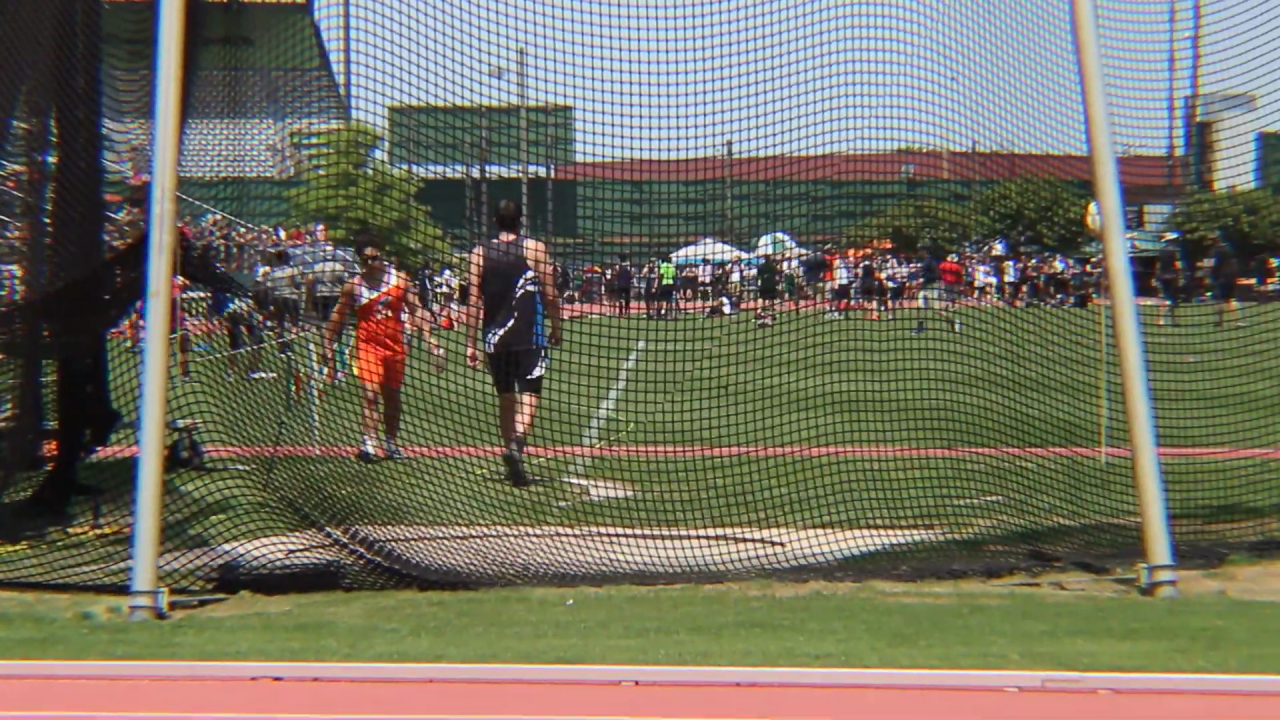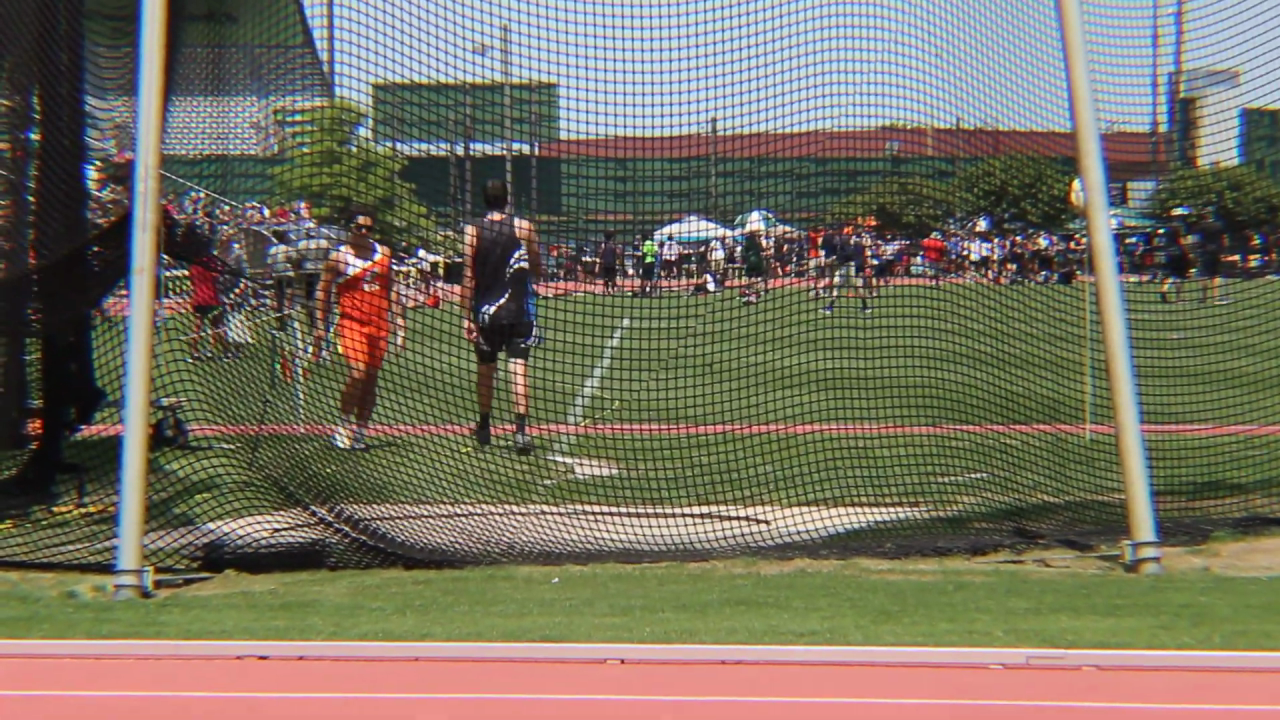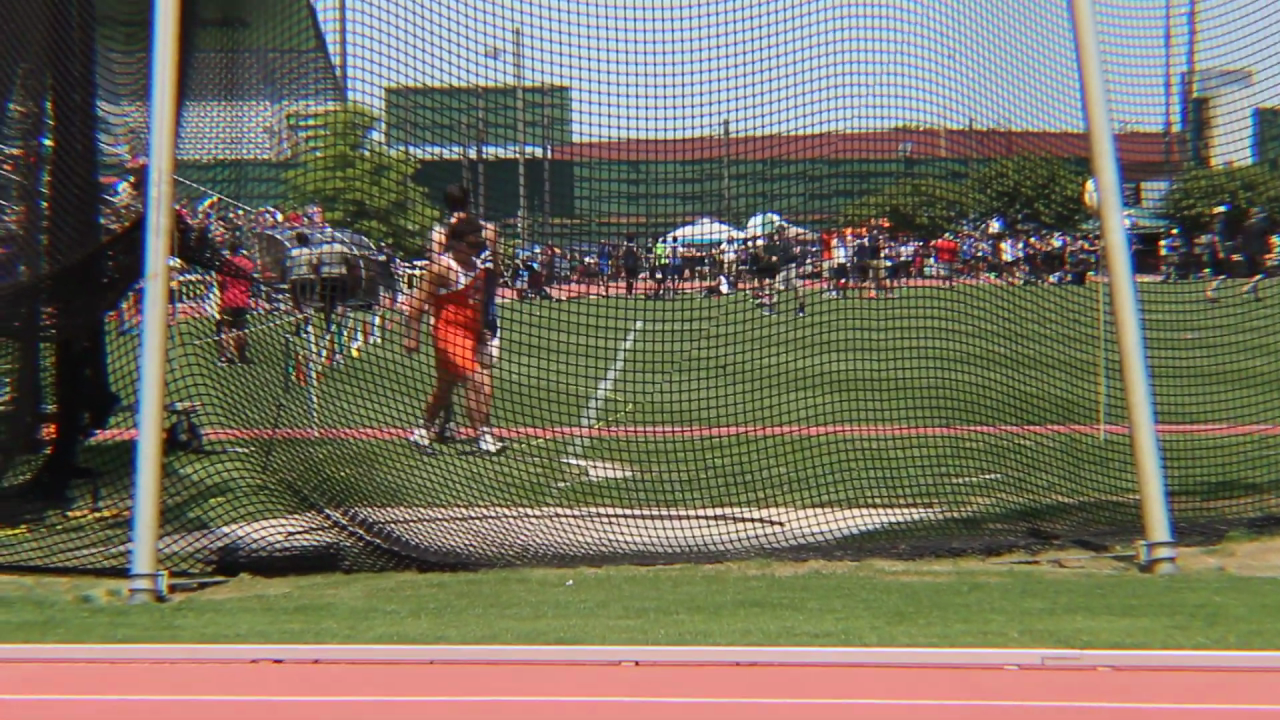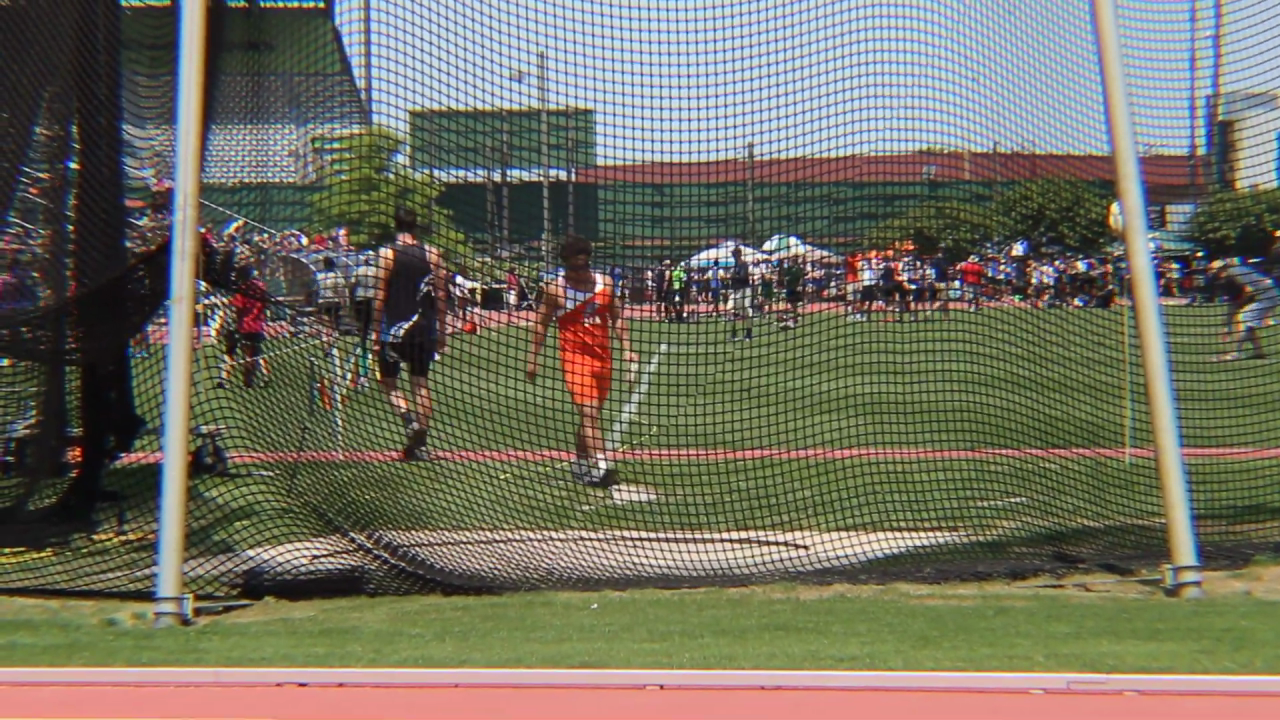
dt=1s
person 1, frame 1
left shoulder: (480, 252)
right shoulder: (535, 248)
left elbow: (474, 302)
right elbow: (550, 295)
left wrist: (471, 343)
right wrist: (556, 327)
left hip: (495, 338)
right hip: (529, 337)
left knee: (505, 398)
right knee: (528, 396)
right ankle: (515, 445)
person 1, frame 2
left shoulder: (472, 232)
right shoulder: (523, 227)
left elbow: (469, 278)
right elbow: (537, 268)
left wrist: (467, 317)
left hip: (486, 312)
right hip: (520, 311)
left knee: (486, 369)
right knee: (519, 367)
left ankle: (484, 427)
right ankle: (521, 431)
person 1, frame 3
left shoulder: (439, 232)
right shoulder: (488, 230)
right elbow: (496, 271)
right hip: (483, 309)
right knee: (482, 367)
left ankle: (447, 421)
person 1, frame 4
left shoulder: (387, 253)
right shoulder: (431, 253)
left elbow: (380, 296)
right elbow: (441, 294)
left wrist: (376, 331)
right wrist: (441, 330)
left hip: (394, 330)
right hip: (424, 330)
left knee: (389, 383)
right knee: (420, 384)
left ankle: (411, 421)
right ankle: (419, 447)
person 2, frame 1
left shoulder: (400, 280)
right shoulder: (353, 285)
left elbow: (415, 310)
right elbow: (338, 315)
left wrist: (428, 338)
right wrist: (328, 344)
left hip: (395, 346)
right hip: (368, 346)
left knee: (392, 396)
right knee: (370, 395)
left ankle: (391, 442)
right ankle: (370, 445)
person 2, frame 2
left shoulder: (384, 254)
right shoulder: (337, 257)
left elbow: (391, 288)
right elbow: (323, 292)
left wrist: (398, 318)
right wrist: (319, 326)
left hip: (379, 325)
right hip: (351, 325)
left knee: (370, 380)
right knee: (357, 375)
left ankle: (360, 430)
right ankle: (344, 425)
person 2, frame 3
left shoulder: (475, 265)
right shoulder: (441, 266)
right elbow: (419, 302)
left wrist: (483, 330)
right wrist: (412, 335)
left hip: (470, 334)
right hip: (451, 334)
left knee: (446, 387)
right knee: (476, 383)
left ankle: (422, 433)
right ankle: (483, 436)
person 2, frame 4
left shoulder: (605, 283)
right shoulder: (555, 289)
left elbow: (617, 318)
right elbow: (542, 324)
left wrist: (627, 350)
right wrist: (533, 358)
left hip: (603, 357)
right hip: (575, 358)
left knee: (592, 414)
right knee: (589, 412)
left ankle: (580, 463)
right ankle: (600, 466)
